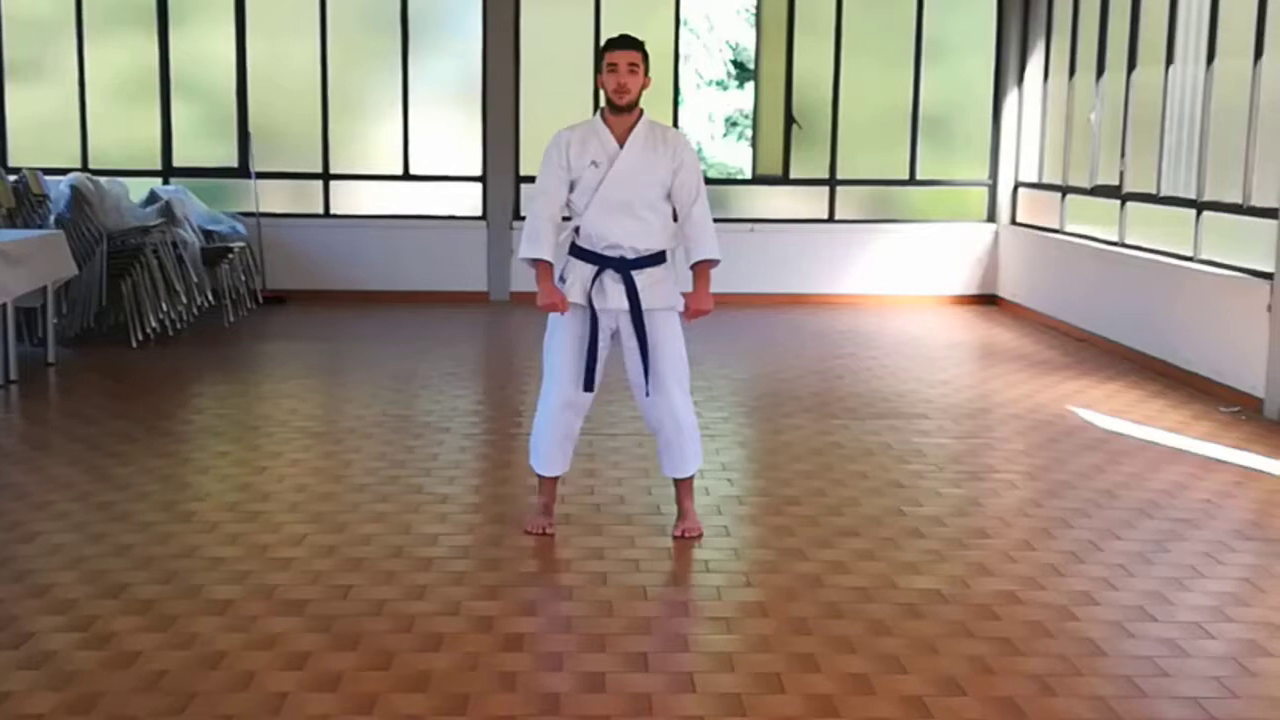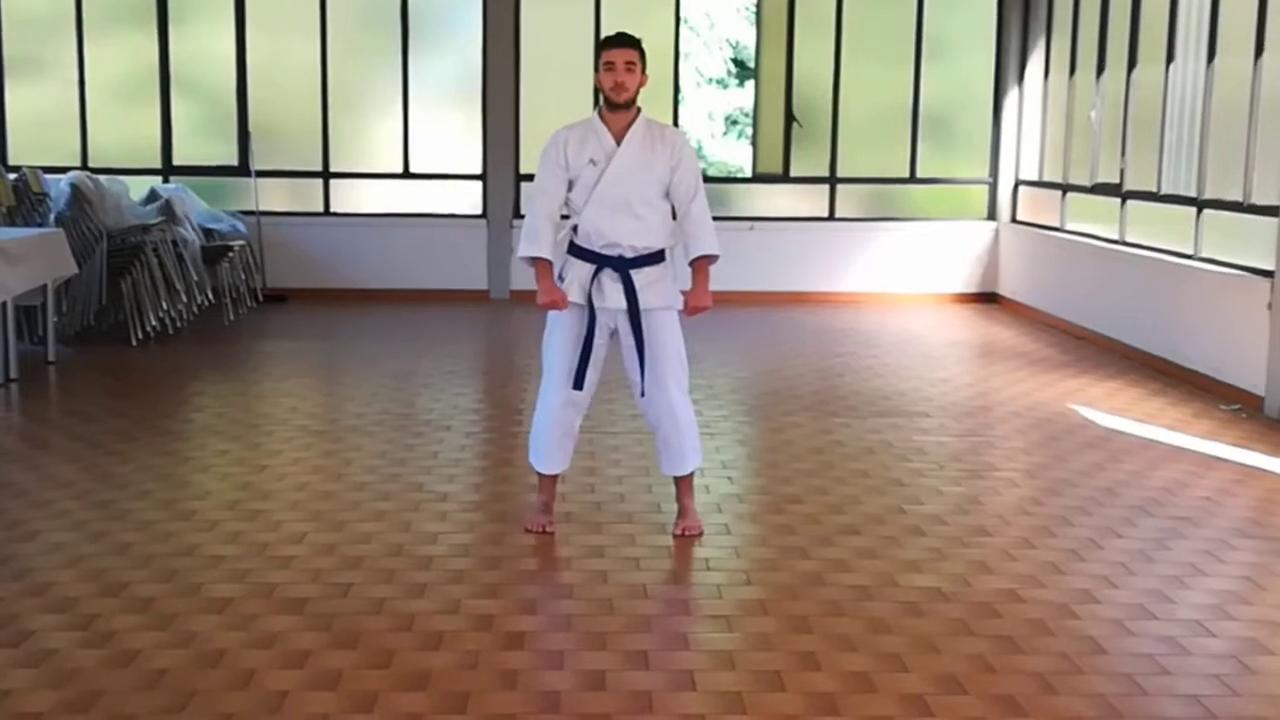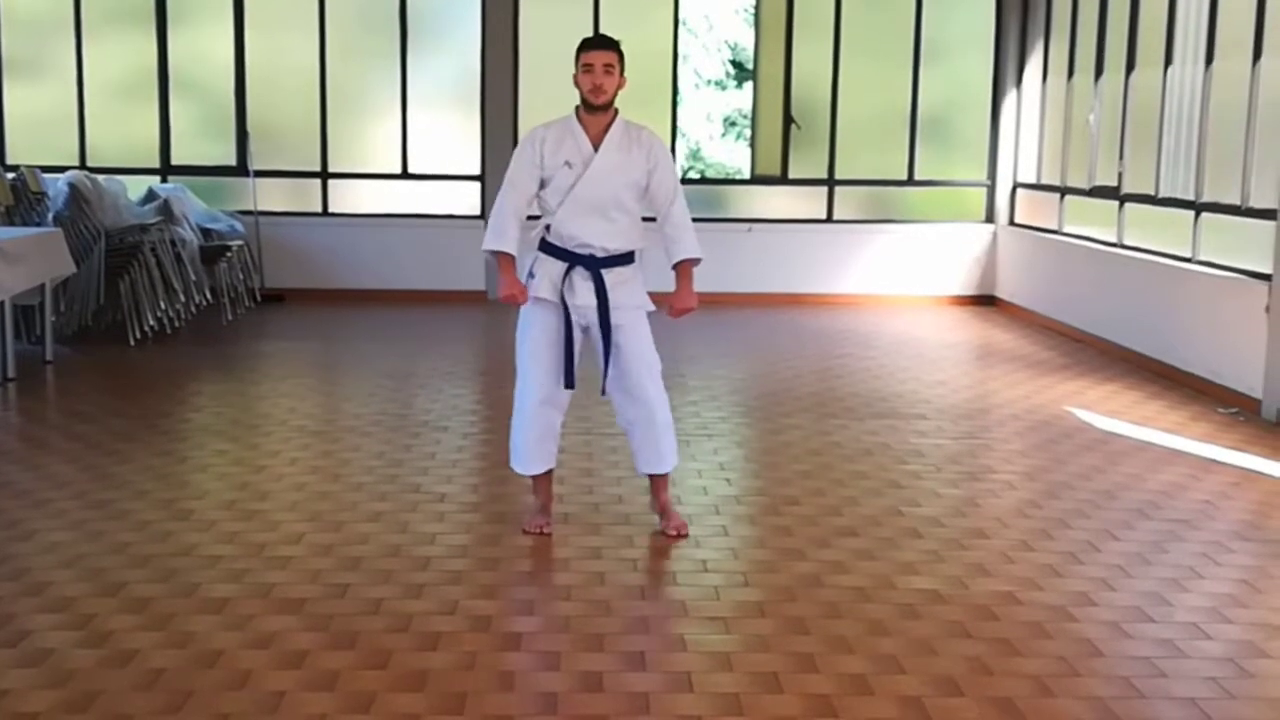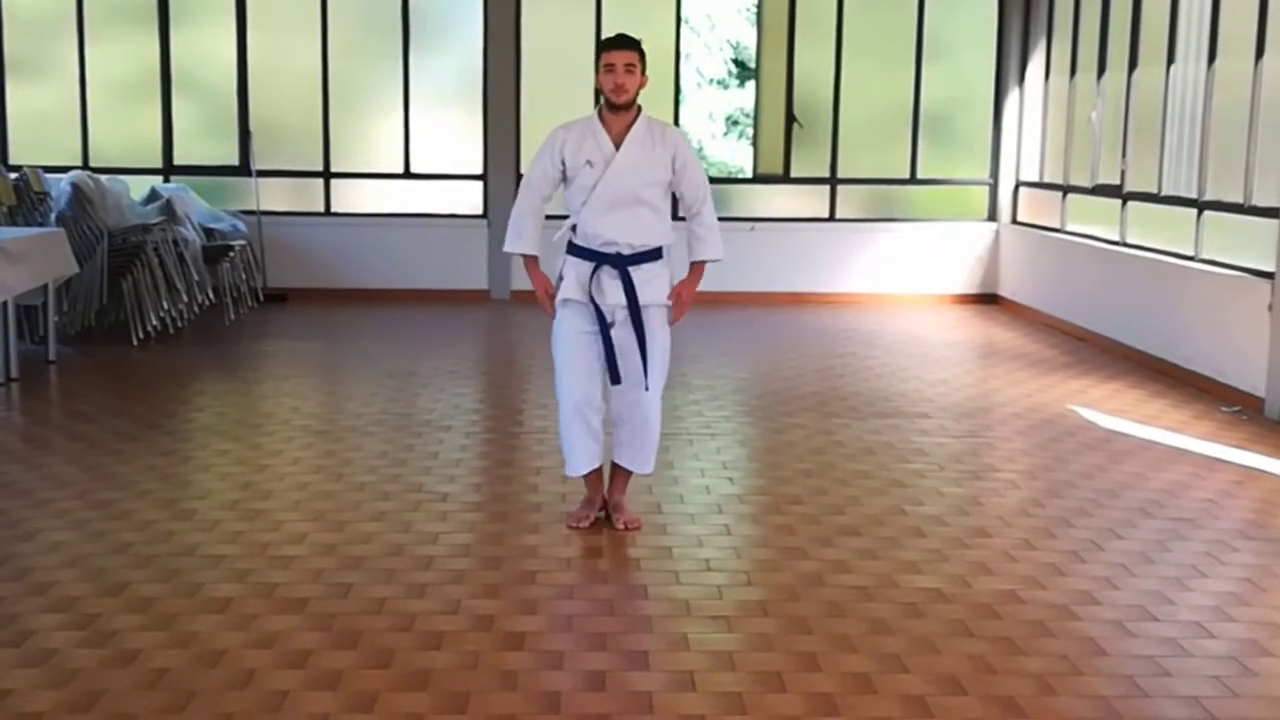
dt=0.7s
person 1, frame 1
left shoulder: (673, 145)
right shoulder: (569, 143)
left elbow: (694, 215)
right elbow: (544, 213)
left wrist: (701, 285)
right wrist: (545, 281)
left hip: (650, 283)
right hip: (583, 280)
left knee: (668, 395)
right knee: (562, 392)
left ankle: (685, 504)
right ankle: (546, 500)
person 1, frame 2
left shoulder: (671, 143)
right shoulder: (567, 142)
left elbow: (693, 212)
right elbow: (543, 212)
left wrist: (701, 281)
right wrist: (545, 279)
left hip: (649, 281)
right hip: (582, 278)
left knee: (667, 394)
right knee: (561, 391)
left ankle: (686, 501)
right ankle: (545, 497)
person 1, frame 3
left shoulder: (646, 145)
right shoulder: (542, 140)
left elbow: (672, 213)
right elbow: (510, 207)
left wrist: (684, 283)
right wrist: (506, 271)
left hip: (617, 280)
right hip: (551, 277)
left knee: (644, 391)
right knee: (538, 392)
left ankle: (662, 498)
right ankle: (542, 500)
person 1, frame 4
left shoulder: (670, 142)
right shoulder: (566, 139)
left elbow: (701, 210)
right elbow: (528, 203)
left wrist: (693, 279)
right wrist: (535, 273)
left hip: (646, 280)
right hip: (582, 278)
left knee: (640, 393)
right knee: (578, 392)
left ankle: (618, 496)
right ankle: (592, 492)
